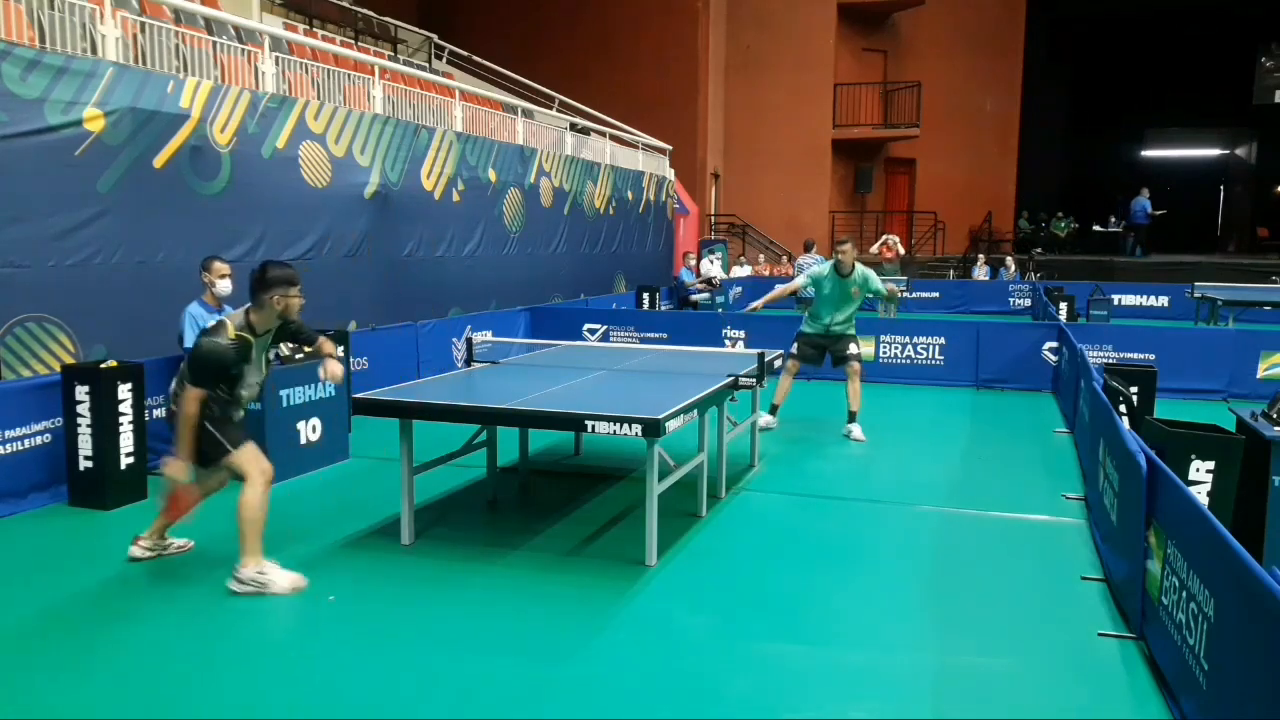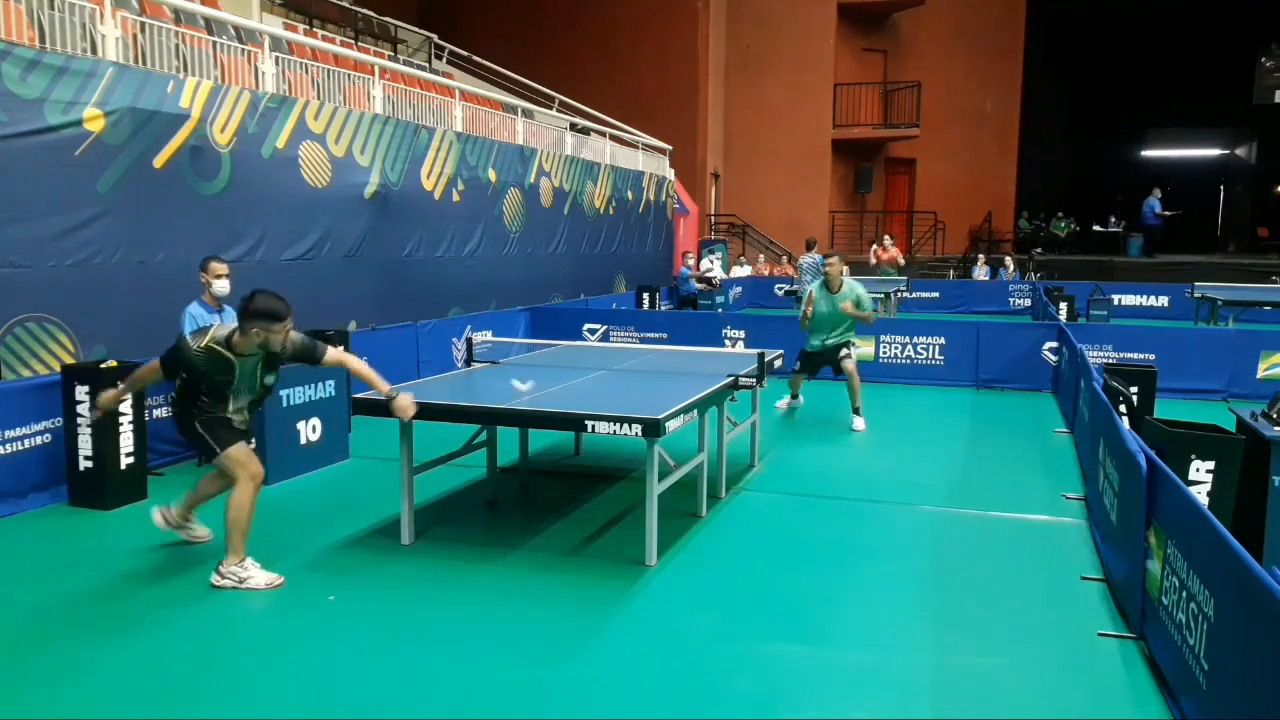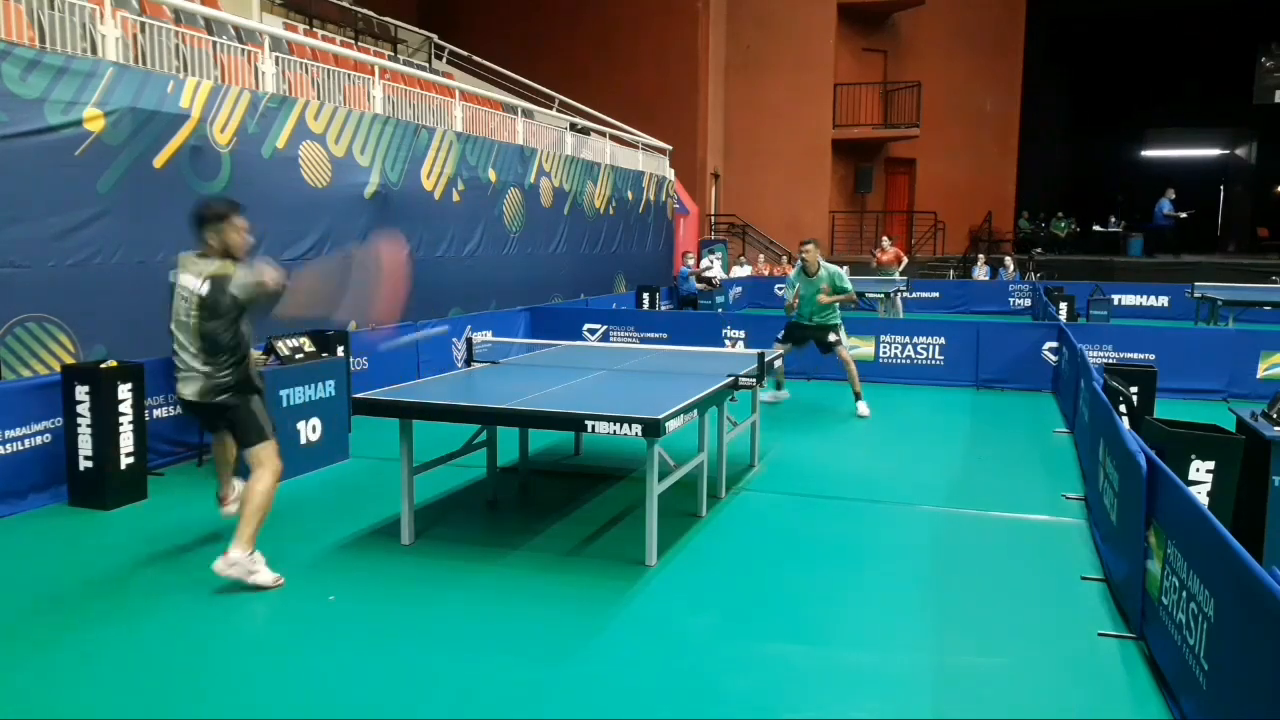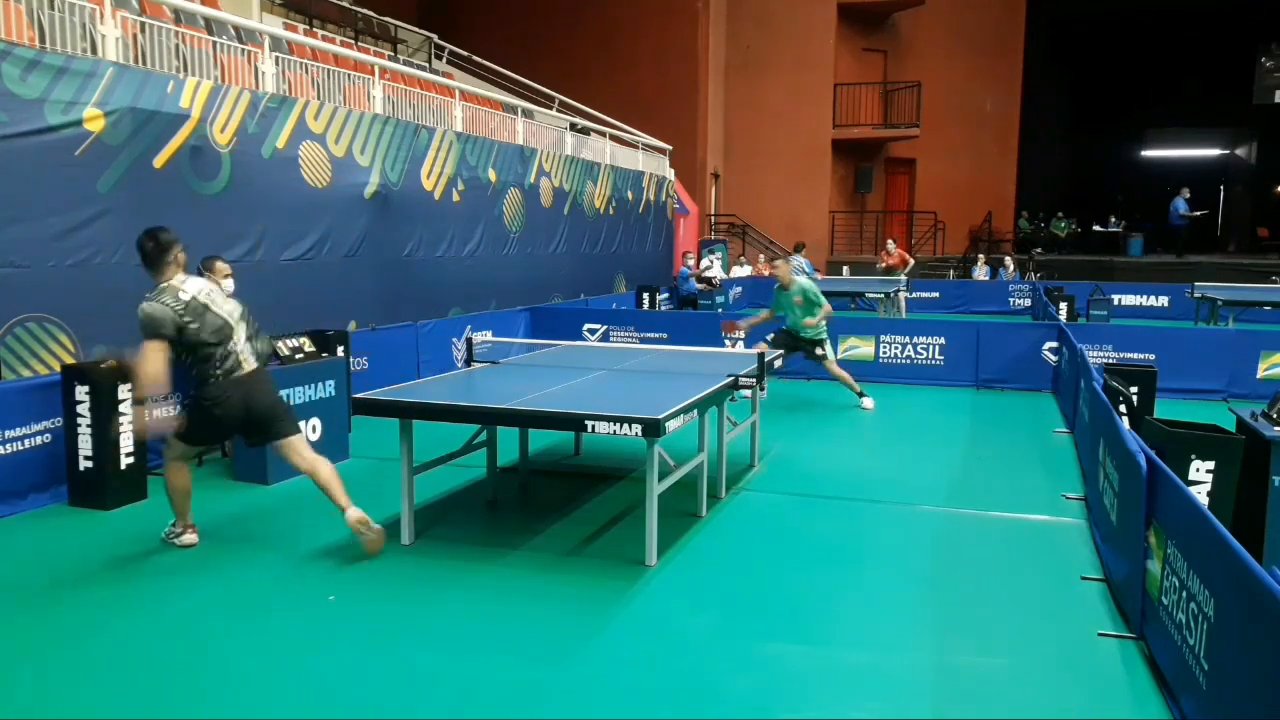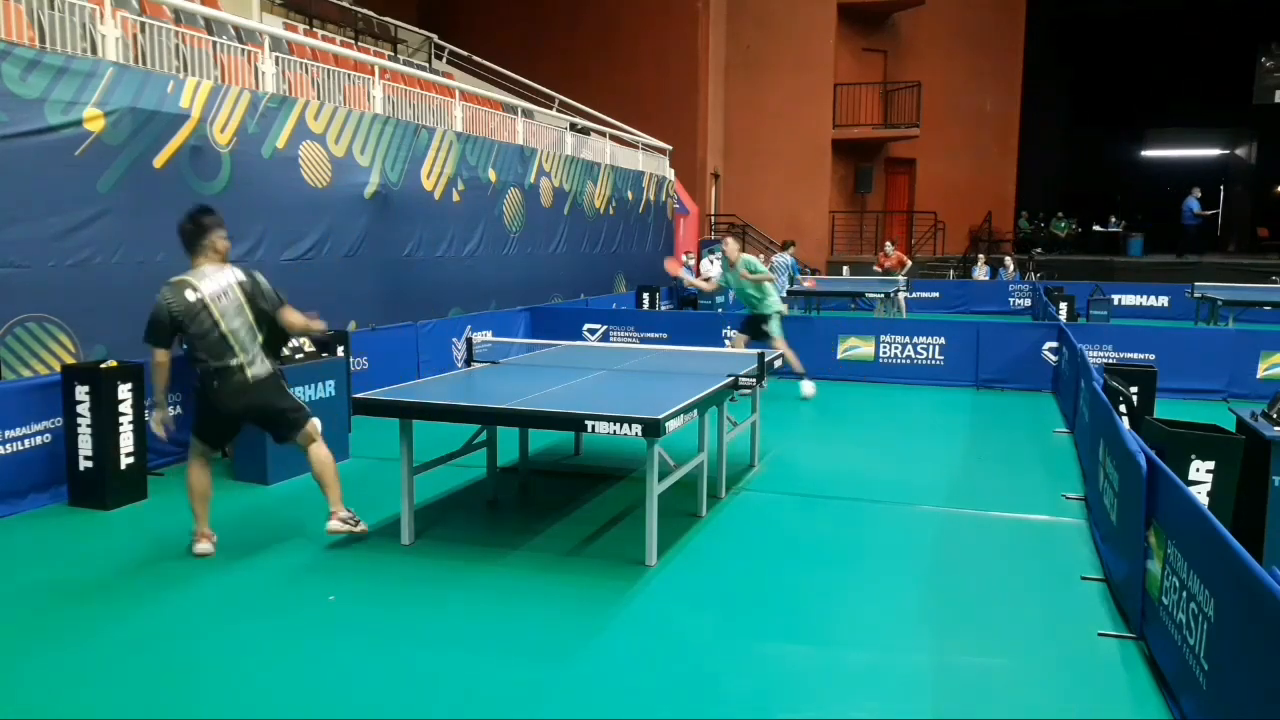
dt=0.3s
person 1, frame 1
left shoulder: (283, 322)
right shoulder: (221, 343)
left elbow: (322, 343)
right elbow: (191, 399)
left wrist: (331, 361)
right wrist: (181, 456)
left hip: (220, 412)
right hip: (197, 414)
left knee: (211, 477)
right knee: (259, 472)
left ankle: (150, 540)
right ankle: (252, 568)
person 1, frame 2
left shoulder: (287, 345)
right shoulder: (200, 350)
left elbow: (344, 358)
right elbow: (158, 369)
left wrist: (391, 394)
right wrist: (120, 392)
left hip: (236, 415)
right hip: (198, 414)
left knee: (235, 472)
right knee: (250, 474)
left ankle: (177, 514)
right ankle: (233, 567)
person 1, frame 3
left shoulder: (189, 263)
right shoulder: (227, 279)
left hip: (192, 388)
right hip: (226, 390)
left knee: (225, 432)
right knee: (268, 466)
left ankle: (228, 493)
right ankle: (240, 555)
person 1, frame 4
left shoulder: (153, 309)
right shoulder: (203, 285)
left elbow: (154, 356)
left wrist: (146, 408)
left hip: (217, 397)
right hip: (254, 385)
left knee: (175, 455)
right knee: (303, 456)
left ankle: (183, 527)
right ankle: (351, 512)
person 1, frame 5
left shoulder: (170, 296)
right shoulder: (247, 278)
left elbow: (160, 359)
right elbow: (291, 322)
left wrist: (159, 405)
right wrist: (315, 327)
left hip: (219, 393)
right hip: (265, 385)
left knee: (198, 457)
right knee: (313, 439)
left ankle: (203, 534)
right ankle: (340, 515)
person 2, frame 1
left shoulder: (865, 275)
right shoulder: (820, 271)
left elbow: (888, 296)
right elbow: (791, 286)
left wrist: (893, 292)
right wrist: (763, 300)
left hip: (842, 331)
right hip: (812, 329)
left knee: (854, 369)
right knee: (790, 368)
left ankle: (852, 423)
right ankle: (771, 416)
person 2, frame 2
left shoulder: (855, 289)
right shoulder: (813, 290)
left elbow: (870, 318)
right elbow: (804, 326)
left wrist: (853, 313)
right wrist: (806, 315)
left hip: (841, 340)
right hip: (815, 344)
left knee: (850, 369)
right knee: (794, 380)
left ankle: (857, 415)
right ankle: (795, 398)
person 2, frame 3
left shoulder: (833, 272)
right shoulder: (794, 275)
left elbow: (852, 296)
right elbow: (788, 310)
left wrist: (830, 299)
right wrist: (791, 304)
left hip: (827, 321)
right hip: (800, 321)
left knee: (844, 357)
right knee: (776, 351)
left ankle: (859, 400)
right ankle: (779, 390)
person 2, frame 4
left shoulder: (805, 284)
right shoulder: (777, 290)
left elbow: (827, 309)
right elbow: (770, 313)
left wrist: (816, 320)
right wrist: (747, 323)
left hip: (814, 334)
right hip: (790, 331)
left knee: (832, 369)
right knee: (758, 351)
left ankle: (862, 395)
person 2, frame 5
left shoulder: (748, 260)
right shoulder: (727, 271)
left elbow: (771, 278)
right elbow: (709, 287)
left wrist: (751, 277)
right wrist: (684, 278)
left hip: (769, 308)
right hip: (754, 313)
left knee: (778, 345)
right knee: (737, 344)
left ankle: (804, 379)
